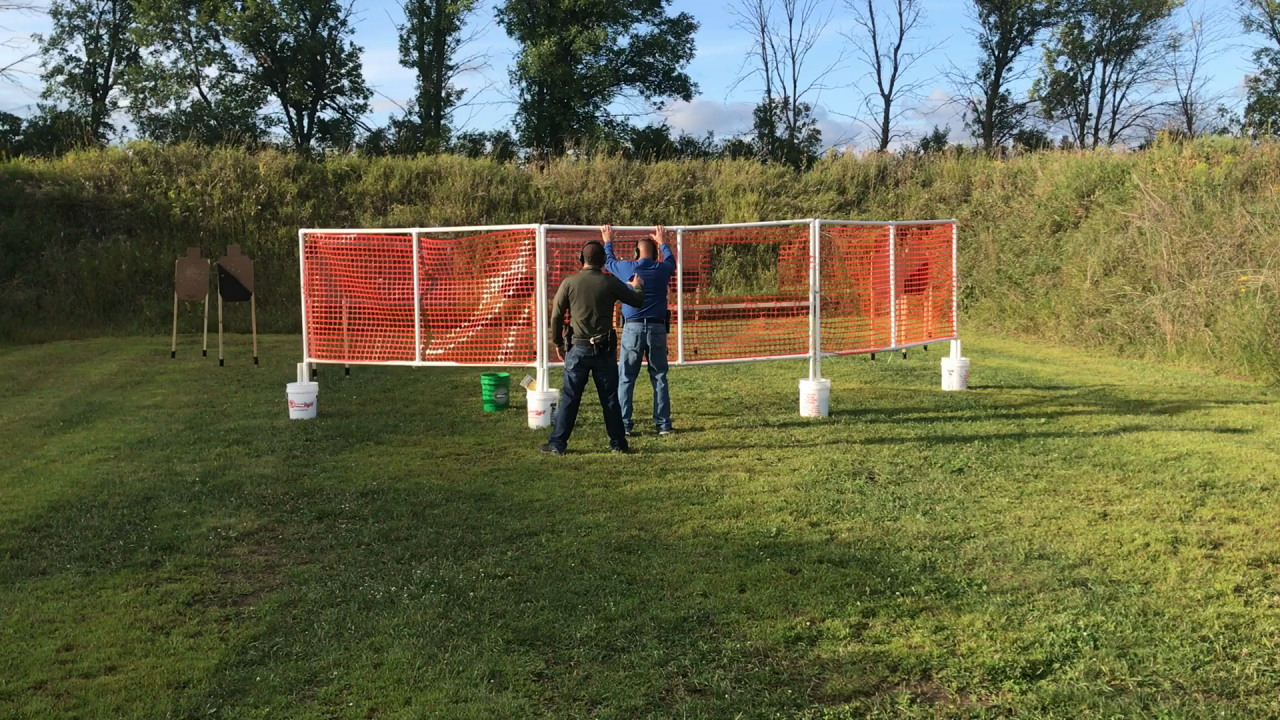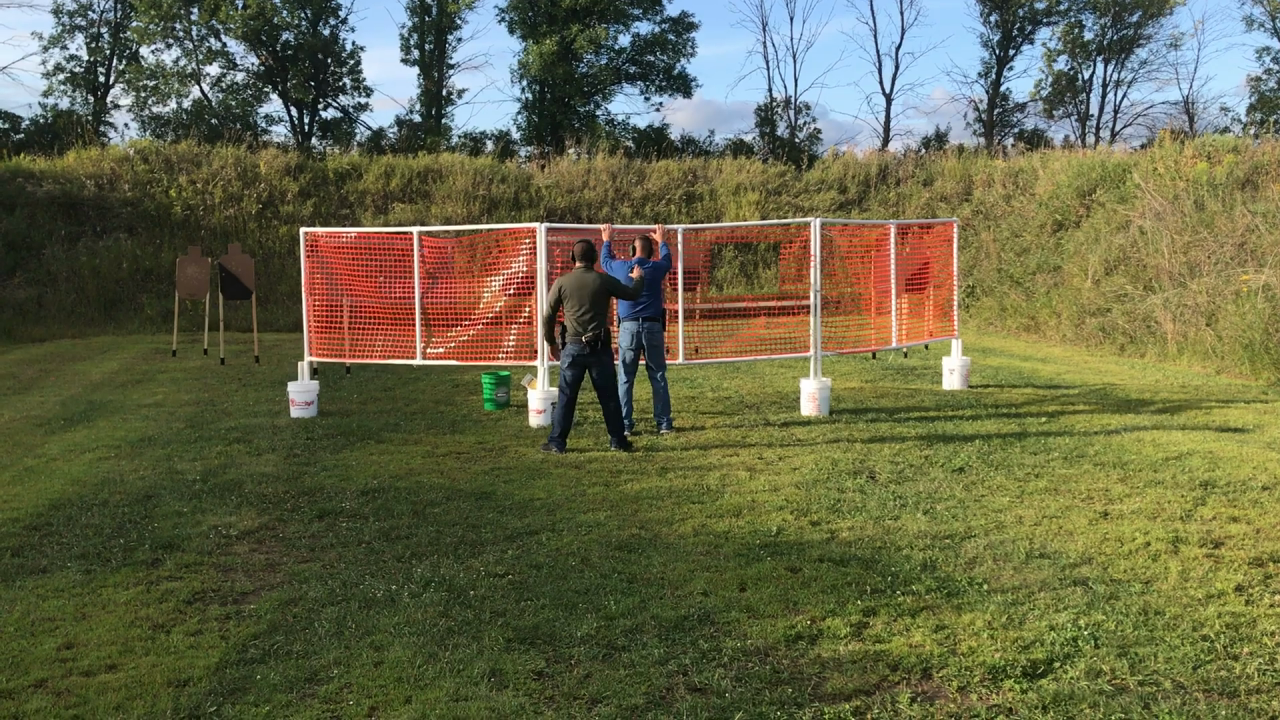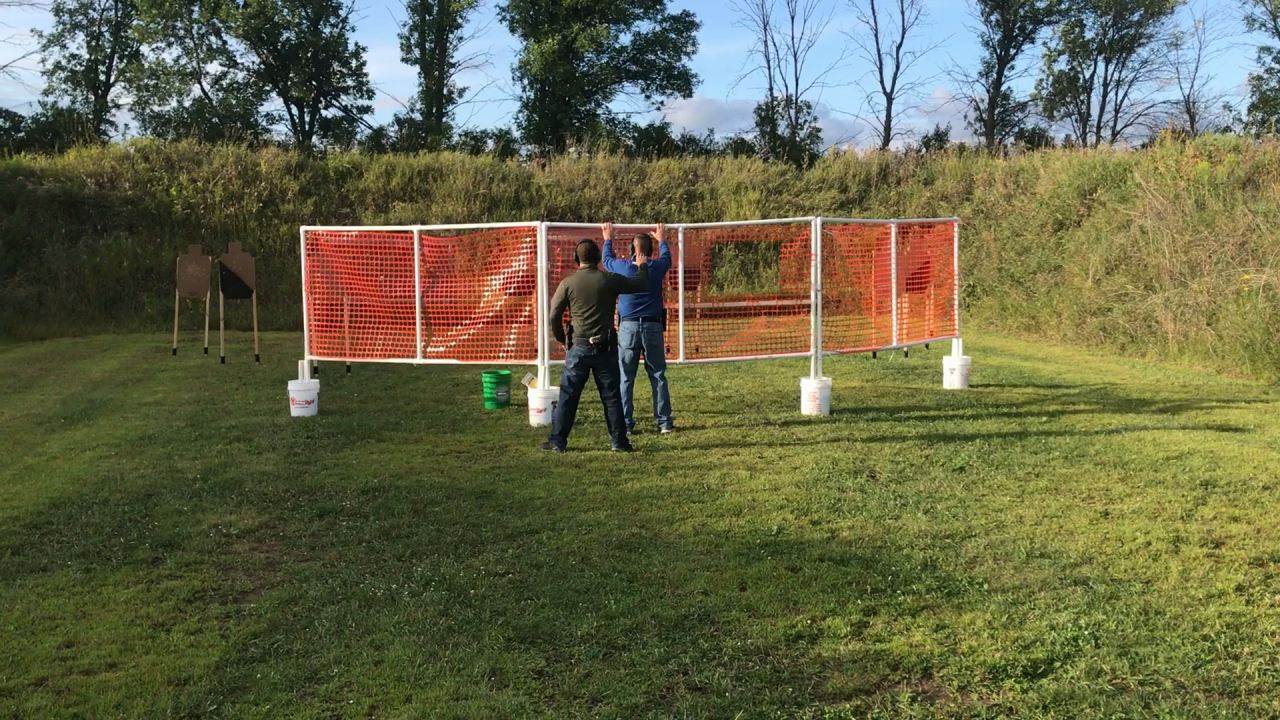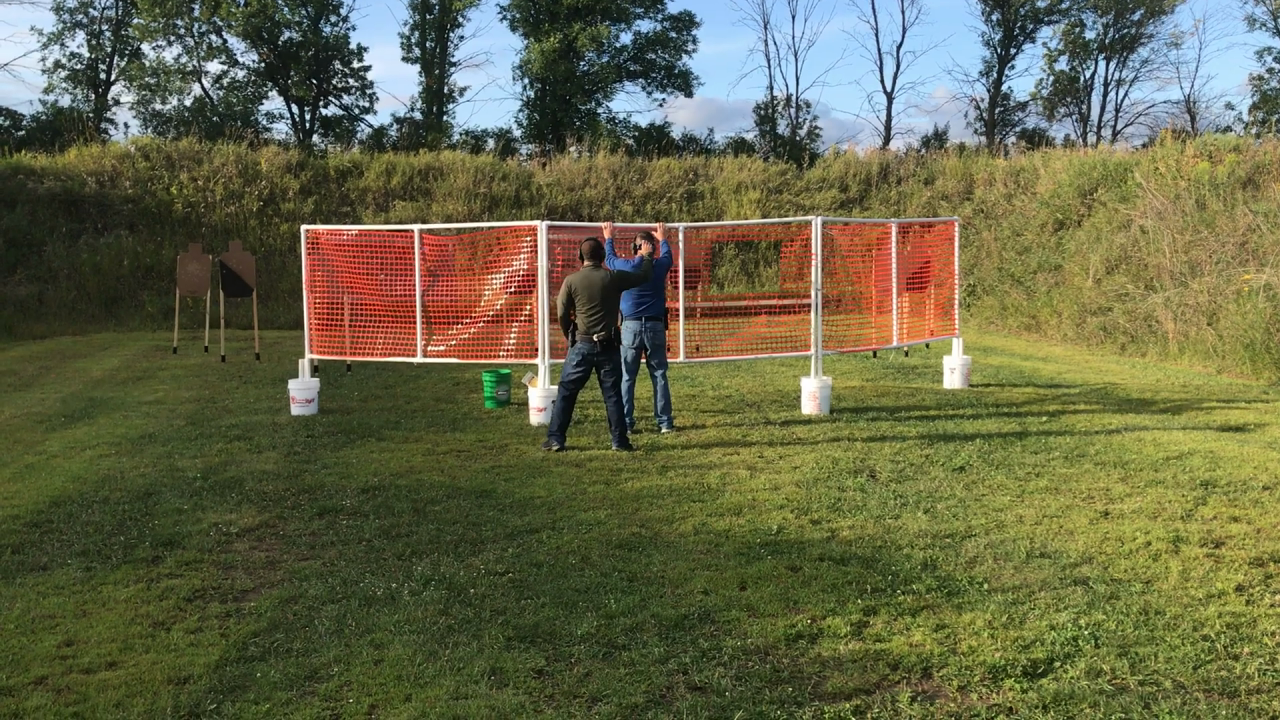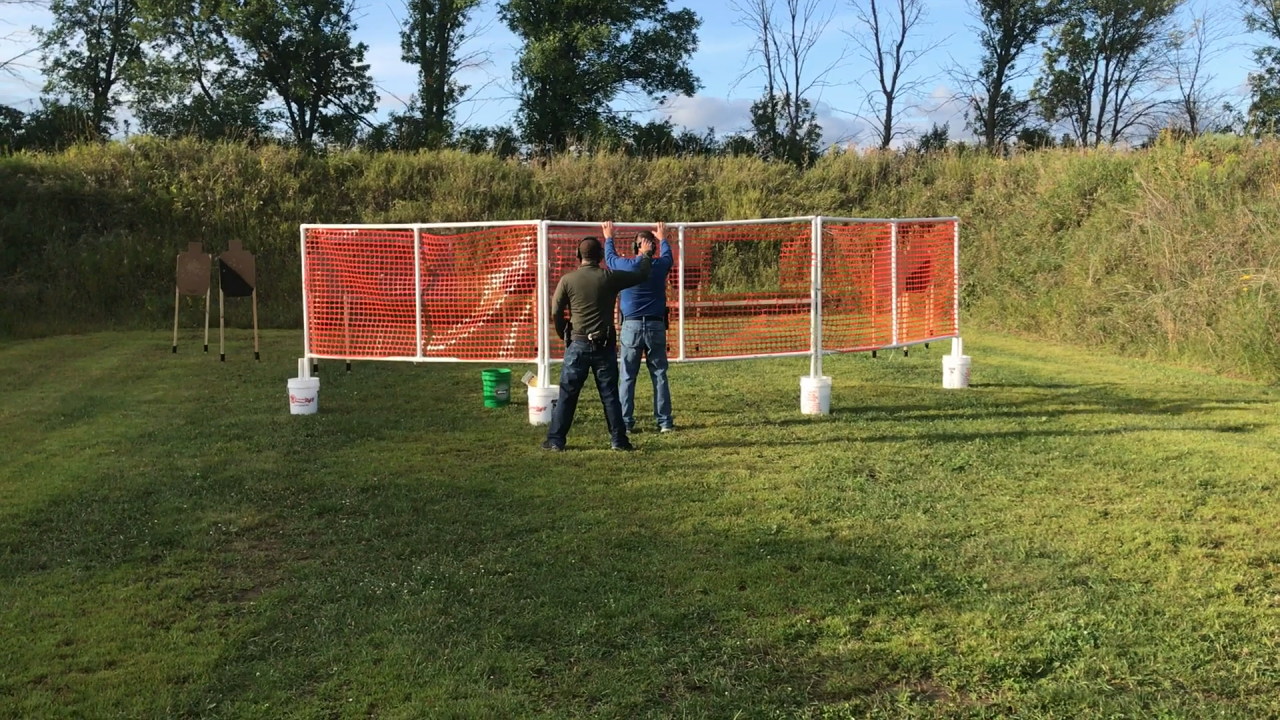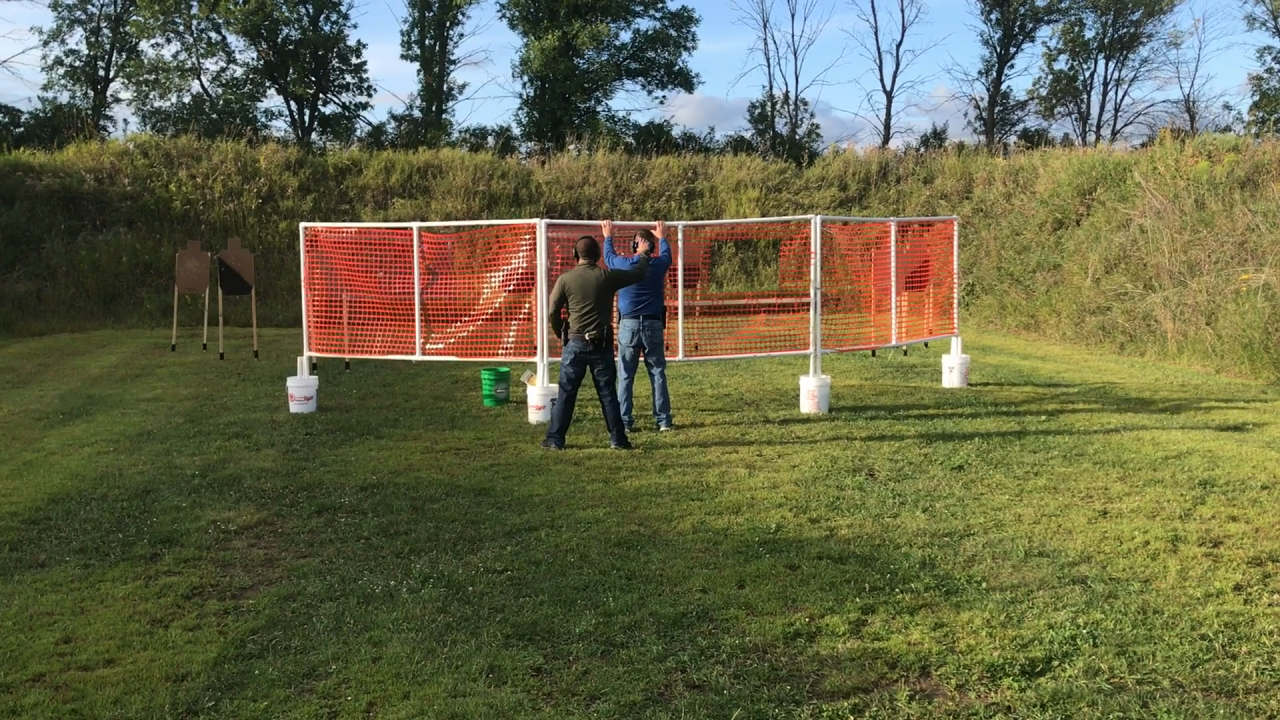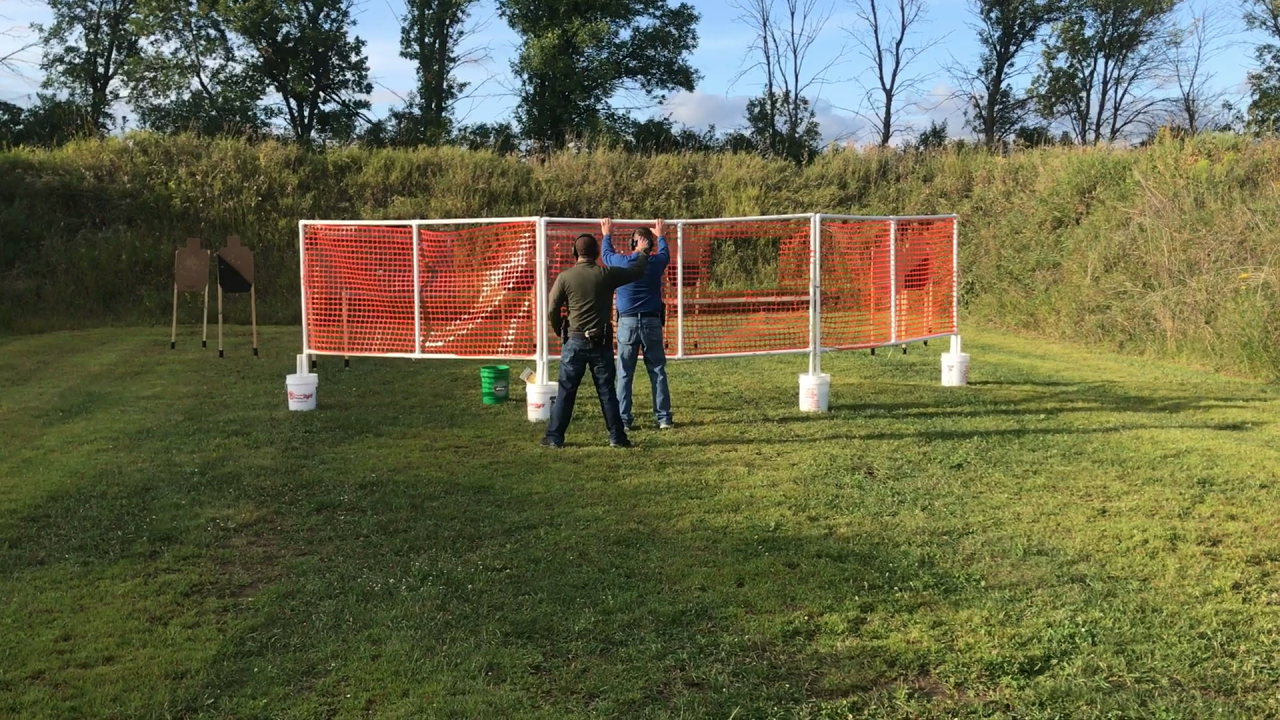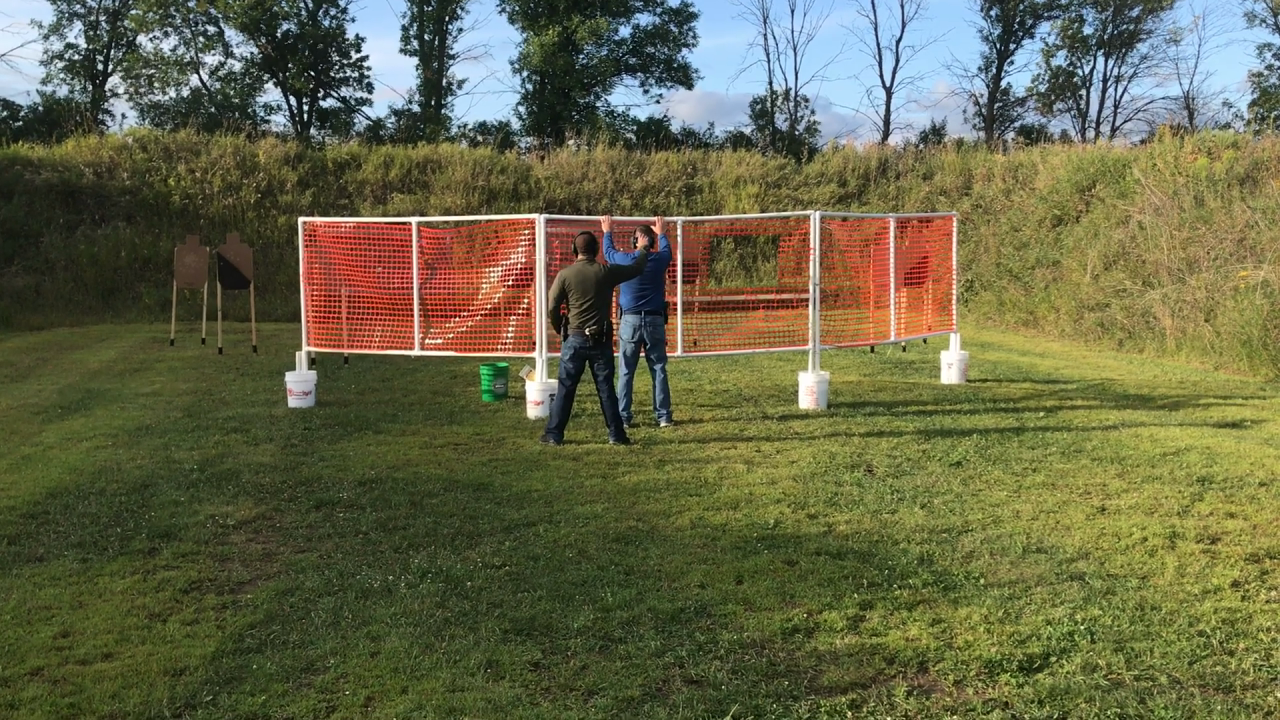
dt=0.2s
person 1, frame 1
left shoulder: (569, 283)
right shoulder: (610, 282)
left elbow: (556, 316)
right elbow: (637, 301)
left wrist: (558, 343)
right wrist: (638, 287)
left hip: (578, 348)
right hip: (604, 349)
left knee: (569, 398)
right knee: (610, 398)
left ankle: (557, 443)
right ankle: (618, 443)
person 1, frame 2
left shoulder: (562, 282)
right shoulder: (604, 280)
left elbow: (548, 315)
right elbow: (633, 295)
left wrist: (551, 342)
right wrist: (638, 279)
left hip: (572, 346)
right hip: (599, 347)
left knee: (566, 398)
right knee: (609, 397)
left ankle: (557, 443)
right ankle: (618, 441)
person 1, frame 3
left shoulder: (568, 283)
right shoulder: (610, 280)
left elbow: (554, 316)
right elbow: (640, 285)
left wrist: (563, 339)
right wrist: (642, 266)
left hip: (579, 347)
right hip: (605, 347)
left knee: (568, 397)
right knee: (611, 396)
left ankle: (557, 441)
right ankle: (619, 441)
person 1, frame 4
left shoulder: (571, 280)
right shoulder: (613, 277)
left elbow: (562, 314)
right elbow: (644, 276)
left wrist: (571, 336)
right wrist: (647, 256)
left hip: (582, 345)
right hip: (608, 345)
left knee: (566, 393)
right knee: (613, 395)
left ankle: (555, 438)
right ankle: (619, 441)
person 1, frame 5
left shoulder: (568, 279)
right shoulder: (610, 277)
left elbow: (556, 312)
right elbow: (641, 274)
left wrist: (564, 335)
right wrist: (646, 254)
left hip: (577, 344)
right hip: (604, 345)
left knee: (567, 394)
right knee: (610, 395)
left ankle: (556, 440)
right ankle: (618, 440)
person 1, frame 6
left shoulder: (565, 279)
right shoulder: (607, 276)
left elbow: (553, 312)
right elbow: (638, 273)
left wrist: (561, 334)
right wrist: (644, 254)
left hip: (575, 343)
right hip: (601, 345)
left knee: (566, 394)
right knee: (608, 394)
left ankle: (555, 439)
right ankle: (618, 439)
person 1, frame 7
left shoulder: (565, 277)
right shoulder: (607, 274)
left elbow: (552, 310)
right elbow: (637, 271)
left wrist: (560, 332)
right wrist: (643, 252)
left hip: (574, 341)
right hip: (601, 342)
left knee: (565, 392)
right knee: (607, 391)
left ankle: (555, 437)
right ankle: (617, 437)
person 1, frame 8
left shoulder: (565, 274)
right shoulder: (606, 272)
left elbow: (552, 307)
right elbow: (637, 268)
left wrist: (560, 330)
right wrist: (644, 249)
left hip: (574, 339)
right hip: (601, 339)
left knee: (565, 389)
right knee: (606, 389)
left ankle: (554, 434)
right ankle: (616, 434)
person 2, frame 1
left shoulder: (626, 268)
right shoulder: (662, 269)
left elbow: (609, 261)
right elbow: (670, 260)
left wrist: (607, 242)
right wrist: (662, 242)
left hip: (633, 328)
right hip: (657, 327)
left knee: (626, 379)
right knee: (659, 377)
left ankle: (624, 424)
right ankle: (663, 424)
person 2, frame 2
left shoulder: (621, 267)
right shoulder: (657, 268)
left elbow: (605, 261)
right elbow: (667, 259)
left wrist: (606, 241)
right wrist: (662, 241)
left hip: (629, 327)
right hip: (653, 326)
left knee: (625, 379)
right knee: (658, 377)
left ankle: (625, 424)
right ankle: (664, 423)
person 2, frame 3
left shoulder: (622, 267)
right shoulder: (657, 267)
left elbow: (606, 259)
right elbow: (666, 257)
left wrist: (607, 240)
right wrist: (661, 240)
left hip: (628, 326)
right hip: (653, 326)
left knee: (626, 378)
right knee: (658, 376)
left ankle: (625, 424)
right ankle: (664, 422)
person 2, frame 4
left shoulder: (624, 266)
right shoulder: (660, 265)
left elbow: (609, 258)
right elbow: (667, 255)
left wrist: (608, 239)
right wrist: (662, 239)
left hip: (631, 326)
right hip: (655, 325)
left knee: (627, 377)
right knee: (659, 375)
left ankle: (625, 423)
right ankle: (665, 422)
person 2, frame 5
left shoulder: (625, 265)
right shoulder: (661, 265)
left elbow: (610, 257)
right elbow: (667, 255)
left wrist: (609, 238)
right wrist: (662, 238)
left hip: (631, 325)
right hip: (655, 325)
left knee: (627, 377)
right knee: (659, 375)
left ankle: (625, 422)
right ankle: (664, 421)
person 2, frame 6
left shoulder: (623, 264)
right shoulder: (658, 264)
left elbow: (608, 256)
right elbow: (666, 254)
left wrist: (608, 237)
right wrist: (662, 237)
left hip: (629, 324)
right hip: (653, 324)
left knee: (626, 376)
right knee: (658, 374)
left ankle: (624, 421)
right ankle: (663, 420)
person 2, frame 7
left shoulder: (621, 261)
right shoulder: (657, 262)
left elbow: (606, 254)
right elbow: (665, 252)
left wrist: (606, 235)
right wrist: (660, 235)
left hip: (627, 322)
right hip: (652, 321)
left knee: (625, 374)
right knee: (658, 371)
left ankle: (624, 419)
right ankle: (664, 417)
person 2, frame 8
left shoulder: (624, 259)
right shoulder: (660, 259)
left elbow: (608, 251)
right elbow: (666, 249)
left wrist: (607, 232)
right wrist: (661, 233)
left hip: (631, 320)
right hip: (655, 319)
left knee: (626, 372)
right knee: (659, 369)
left ankle: (623, 416)
right ankle: (663, 416)
